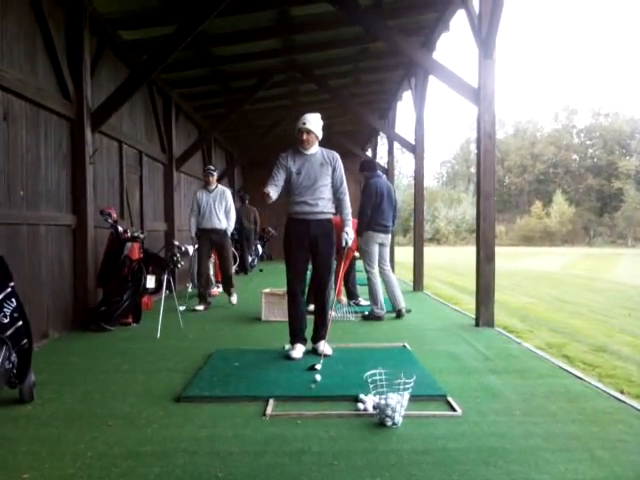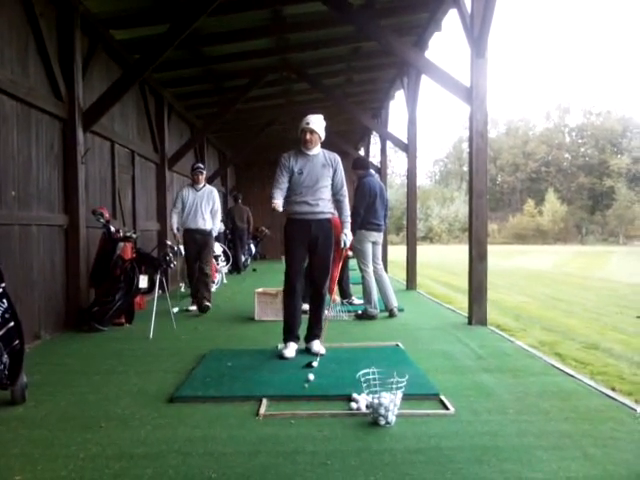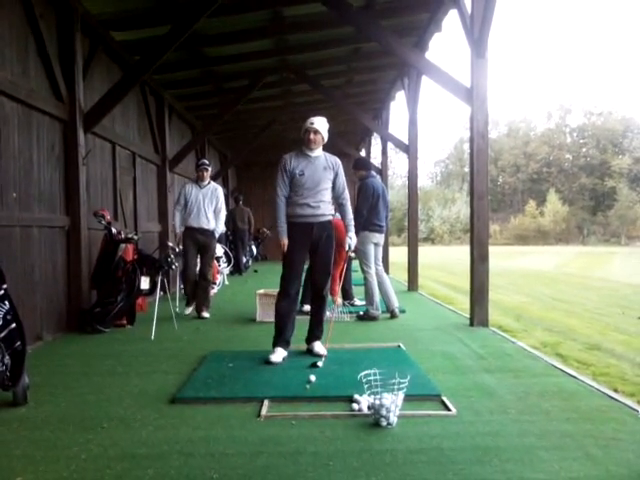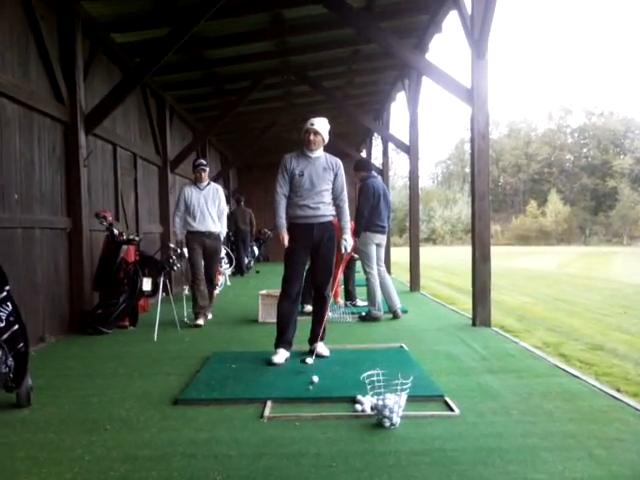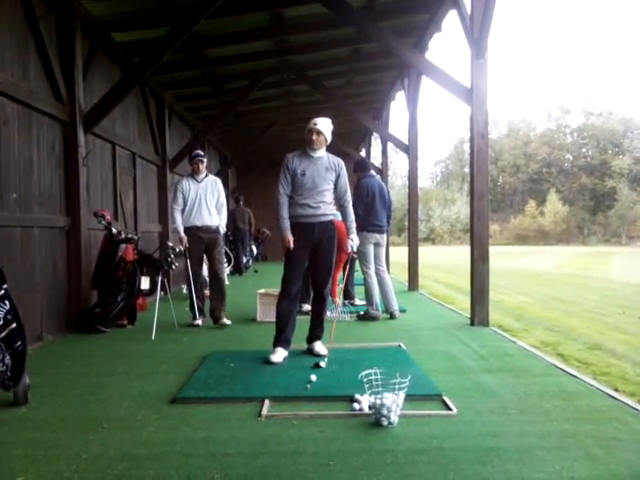
dt=0.4s
person 1, frame 1
left shoulder: (332, 158)
right shoulder: (286, 159)
left elbow: (341, 193)
right elbow: (276, 184)
left wrist: (348, 224)
right wrist: (269, 192)
left hip: (323, 226)
right hip: (296, 226)
left knee: (323, 284)
right knee: (295, 285)
left ankle: (320, 338)
right ankle: (297, 340)
person 1, frame 2
left shoulder: (333, 160)
right shoulder: (288, 159)
left elbow: (341, 195)
right elbow: (279, 187)
left wrist: (346, 226)
right wrist: (278, 200)
left hip: (323, 225)
right hip: (296, 225)
left knee: (320, 284)
right knee: (293, 283)
left ankle: (314, 337)
right ankle: (290, 339)
person 1, frame 3
left shoulder: (333, 163)
right shoulder: (289, 160)
left elbow: (342, 197)
right elbow: (281, 197)
left wrist: (350, 229)
right wrist: (282, 232)
left hip: (324, 228)
right hip: (297, 228)
left knee: (320, 286)
right knee: (289, 286)
left ankle: (314, 339)
right ankle: (281, 344)
person 1, frame 4
left shoulder: (334, 164)
right shoulder: (290, 161)
left elbow: (341, 200)
right elbow: (281, 195)
left wrist: (346, 232)
right wrist: (281, 227)
left hip: (325, 229)
right hip: (298, 229)
left knee: (322, 287)
right knee: (291, 287)
left ankle: (317, 340)
right ankle: (283, 345)
person 1, frame 5
left shoulder: (336, 164)
right shoulder: (292, 160)
left elbow: (344, 199)
right elbow: (283, 196)
left wrist: (352, 231)
right wrist: (285, 230)
left hip: (326, 228)
right hip: (299, 228)
left knee: (321, 287)
right knee: (291, 287)
left ankle: (315, 339)
right ankle: (281, 344)
person 2, frame 1
left shoulder: (370, 184)
right shoulder: (388, 185)
left elbow: (365, 211)
right elbow: (394, 210)
left wrist: (359, 232)
left hip: (371, 232)
right hip: (386, 233)
left knee: (372, 271)
right knee: (386, 269)
left ankle: (378, 311)
right ankle: (400, 306)
person 2, frame 2
left shoulder: (364, 183)
right shoulder: (380, 184)
left elbow: (358, 210)
right elbow: (385, 209)
left wrist: (352, 231)
left hip: (364, 231)
right hip: (378, 231)
left knee: (366, 270)
right knee: (378, 268)
left ankle: (371, 310)
right ankle: (392, 306)
person 2, frame 3
left shoulder: (366, 184)
right shoulder: (380, 184)
left elbow: (361, 211)
right elbow: (385, 210)
left wrist: (355, 233)
left hip: (367, 232)
right hip: (379, 232)
left knee: (369, 272)
right knee: (379, 270)
left ankle: (373, 311)
right ankle: (393, 307)
person 2, frame 4
left shoulder: (367, 185)
right shoulder: (381, 184)
left elbow: (362, 212)
right elbow: (387, 210)
left wrist: (357, 234)
left hip: (368, 233)
right hip: (381, 233)
left knee: (371, 272)
right knee: (381, 270)
left ankle: (375, 311)
right ankle: (396, 307)
person 2, frame 5
left shoulder: (362, 184)
right shoulder: (382, 184)
left elbow: (358, 211)
right elbow: (389, 210)
left hip: (366, 232)
right hip: (381, 232)
left knee: (369, 272)
right knee: (382, 270)
left ankle: (373, 311)
right ankle: (393, 309)
person 3, frame 1
left shoulder: (225, 192)
right shoulder: (199, 194)
left elbow: (231, 213)
right elbow: (194, 215)
left wrist: (228, 231)
right wrist: (193, 233)
left hip: (221, 232)
right hip: (204, 233)
left knee: (226, 265)
right knee: (203, 267)
left ankle: (231, 290)
right ankle: (204, 300)
person 3, frame 2
left shoulder: (212, 192)
right shoulder: (184, 192)
left elbow: (217, 214)
right elbow: (175, 211)
left wrist: (214, 232)
right wrist: (175, 230)
left hip: (206, 233)
right hip: (189, 233)
left knee: (205, 268)
right knee: (191, 269)
left ankle: (204, 301)
right ankle: (196, 299)
person 3, frame 3
left shoulder: (217, 190)
right shoulder: (187, 188)
left elbow: (221, 213)
right elbow: (178, 209)
left wrist: (216, 233)
right wrist: (178, 230)
left hip: (208, 234)
right hip: (190, 232)
left knee: (206, 272)
right knee: (188, 270)
left ankle: (203, 307)
right ankle: (191, 299)
person 3, frame 4
left shoulder: (217, 190)
right shoulder: (186, 190)
left elbow: (223, 214)
right elbow: (178, 214)
left wrist: (221, 235)
right wrist: (179, 235)
left hip: (213, 237)
right hip: (194, 236)
left knee: (211, 275)
right knee: (197, 274)
left ankle: (206, 307)
right ankle: (200, 313)
person 3, frame 5
left shoulder: (215, 182)
right shoulder: (183, 184)
left elbow: (222, 207)
right elbow: (177, 209)
left wrist: (220, 229)
right wrist: (181, 233)
left hip: (213, 231)
right hip: (192, 232)
left knee: (217, 272)
right knee: (195, 274)
left ankle: (219, 314)
right ankle: (198, 314)
